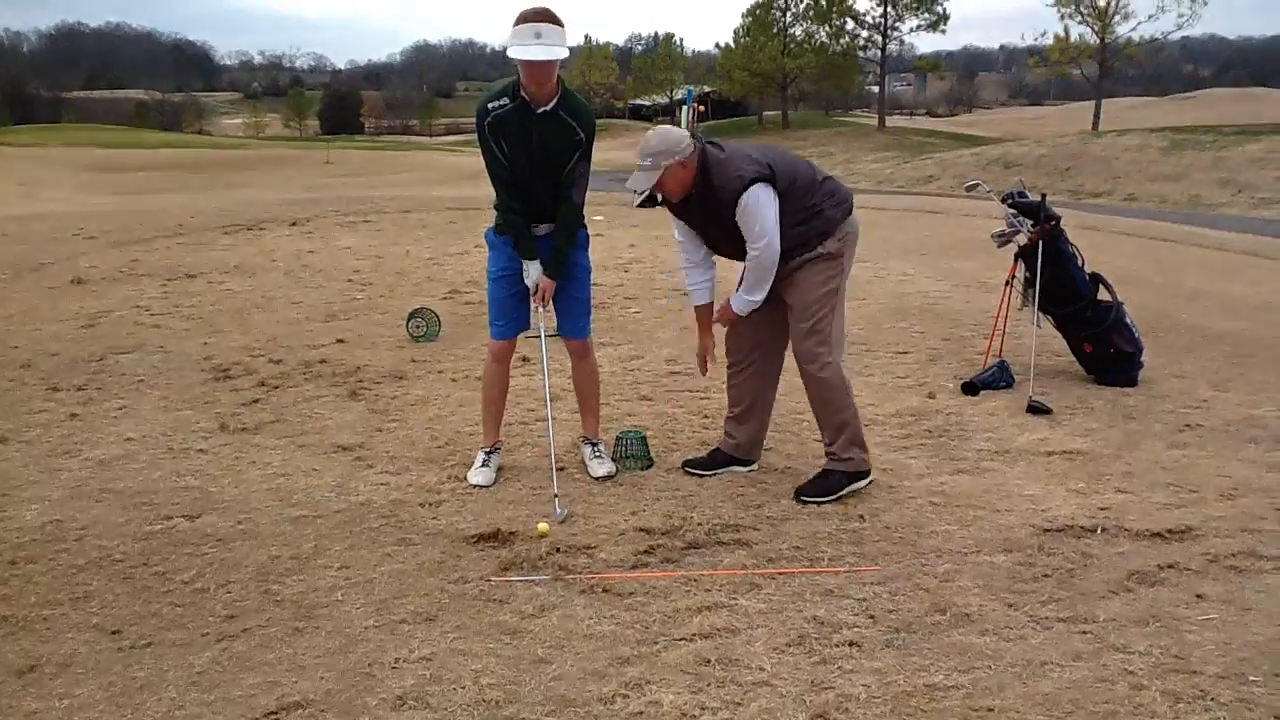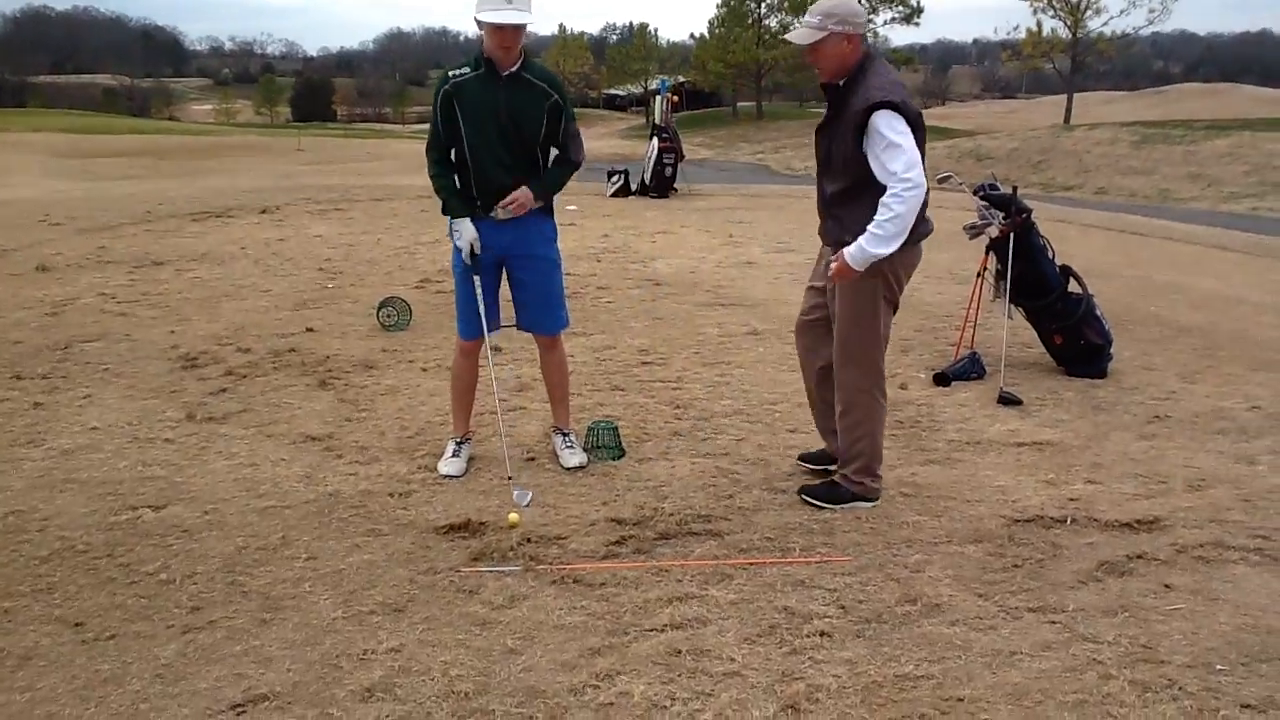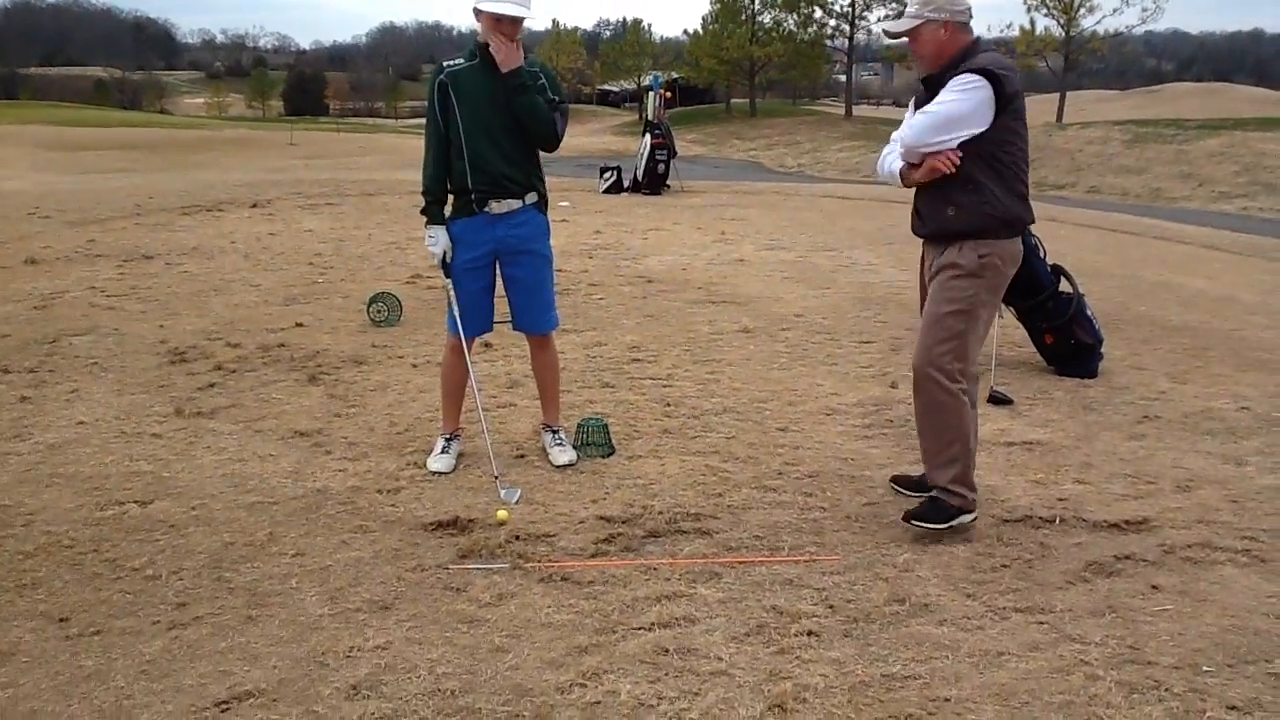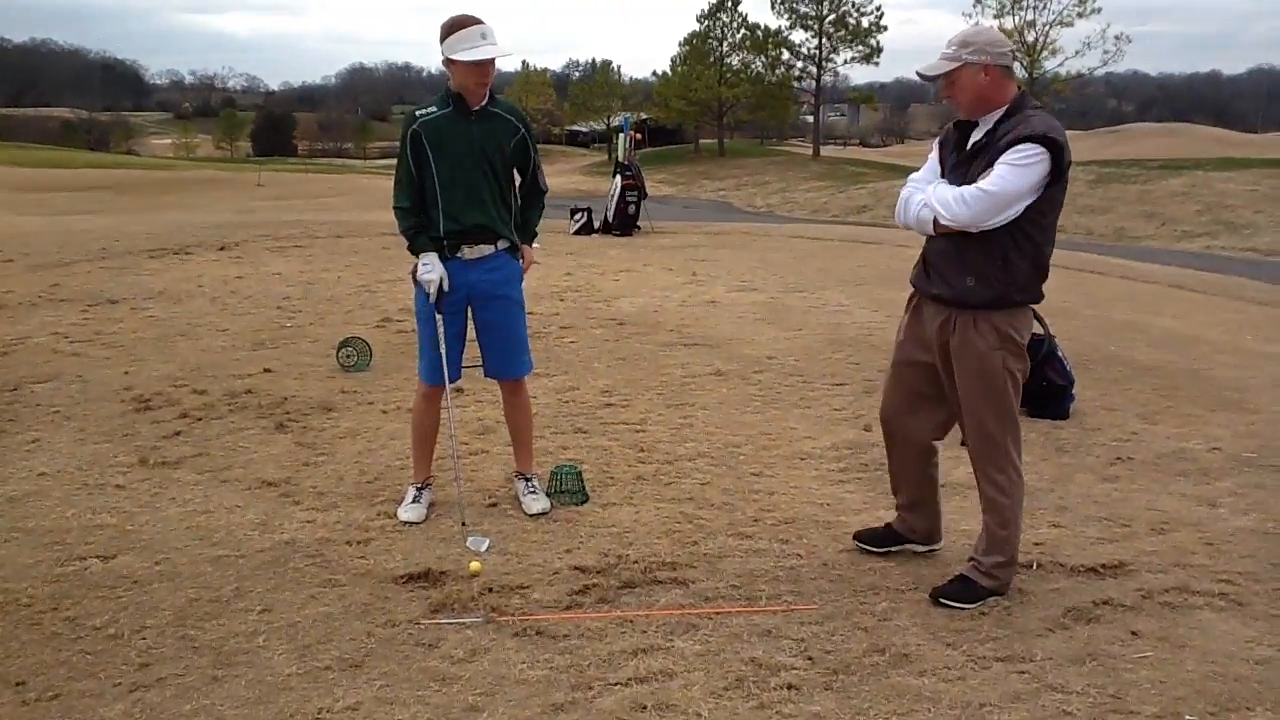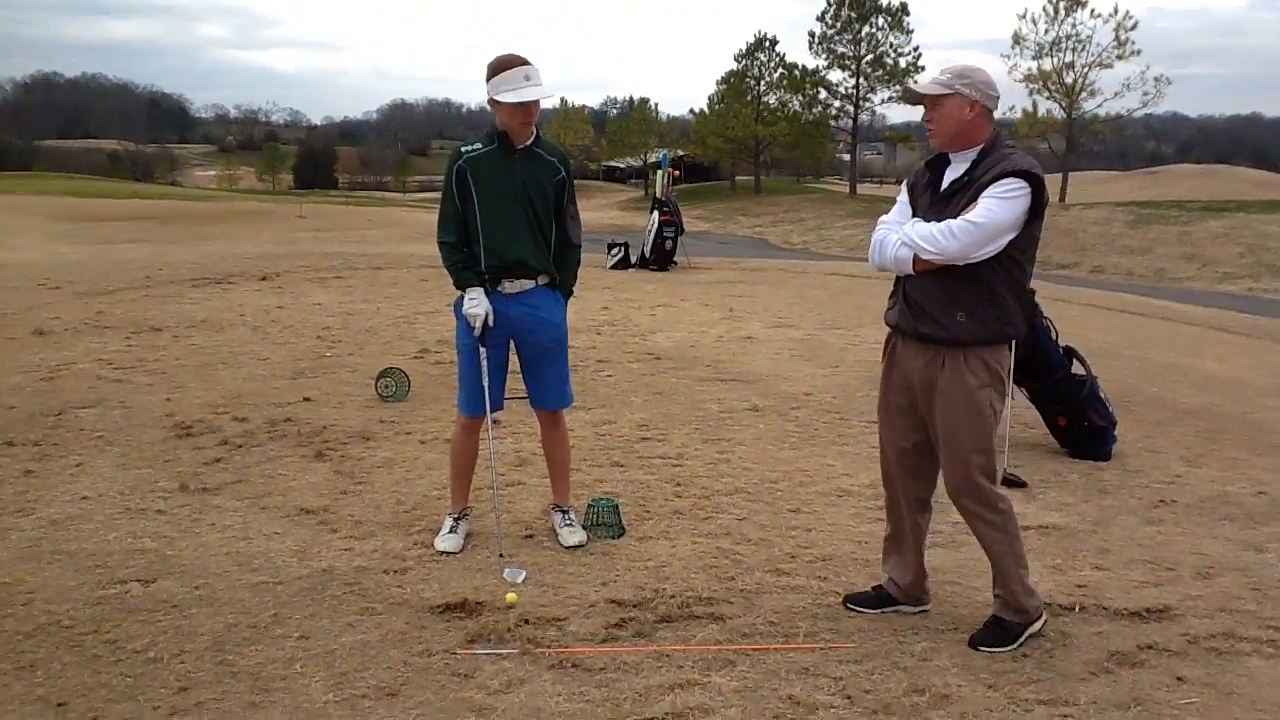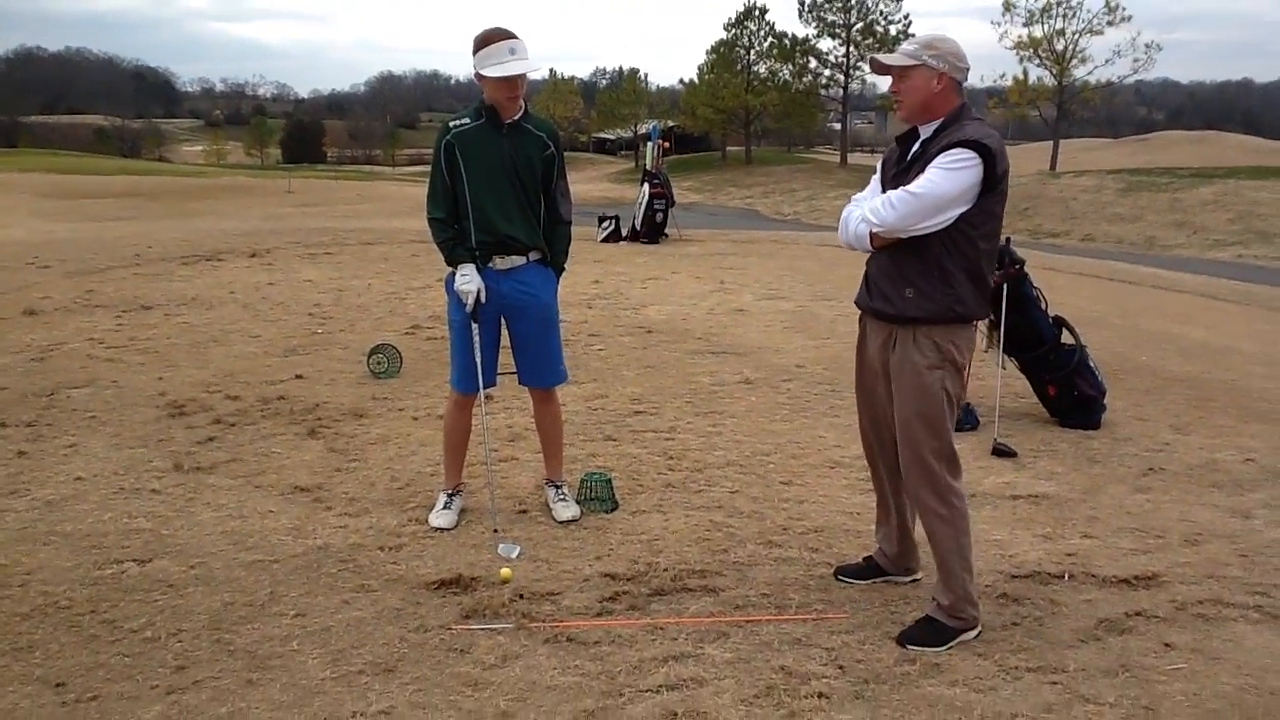
dt=0.7s
person 1, frame 1
left shoulder: (741, 181)
right shoulder: (681, 195)
left elbow: (765, 250)
right elbow: (696, 258)
left wrist: (740, 303)
right wrist: (705, 330)
left hip: (821, 241)
right hip: (772, 249)
left knee: (813, 352)
right knee: (746, 342)
left ankle: (848, 462)
right ankle: (739, 447)
person 1, frame 2
left shoulder: (878, 104)
right shoulder: (848, 88)
left elbow: (908, 187)
left wrist: (859, 253)
left hip: (875, 252)
right hip: (844, 242)
left knee: (857, 365)
right knee: (814, 332)
left ankle: (859, 480)
right ankle: (841, 446)
person 1, frame 3
left shoulder: (982, 80)
right shoulder: (937, 86)
left elbow: (914, 138)
right elbow: (890, 156)
left wrist: (916, 152)
right wrist: (912, 169)
left hip: (979, 248)
right hip: (942, 242)
left knee: (938, 364)
right knee: (943, 363)
left ankle: (956, 492)
right ankle: (946, 470)
person 1, frame 4
left shoulder: (1036, 142)
right shoulder: (958, 134)
left elbow: (968, 207)
right elbow: (909, 205)
left wrist: (936, 199)
right wrist: (946, 213)
left hip: (990, 318)
right hip: (931, 303)
left knee: (991, 445)
right knee: (902, 417)
left ankle: (994, 567)
right ankle: (917, 524)
person 1, frame 5
left shoulder: (1013, 178)
right shoulder: (925, 177)
left elbow: (954, 242)
right elbow: (880, 249)
left wrist: (912, 239)
right wrist: (931, 251)
left hip: (970, 355)
right hip: (907, 344)
left knee: (970, 481)
right knee: (902, 471)
left ankle: (1019, 603)
right ankle: (904, 583)
person 1, frame 6
left shoulder: (972, 149)
right shoulder: (903, 148)
left elbow: (892, 214)
right elbow: (852, 225)
left wrist: (879, 218)
right wrist: (884, 229)
left hip: (932, 332)
right hip: (880, 319)
left knee: (928, 466)
right knee: (884, 448)
left ankle: (958, 608)
right ankle: (895, 555)
person 2, frame 1
left shoulder: (579, 117)
right shoulder: (492, 111)
left elbow: (572, 198)
right elbow: (506, 191)
left wrist: (553, 269)
right wrist: (528, 259)
left hip: (565, 238)
right hip: (511, 239)
left knee: (579, 343)
right knee: (500, 346)
left ankle: (591, 440)
right ankle: (489, 447)
person 2, frame 2
left shoulder: (545, 85)
right shoulder: (455, 85)
left elbow: (571, 154)
right elbow: (438, 158)
left wrist: (537, 192)
right wrist: (459, 216)
left hip: (532, 225)
right hip: (475, 225)
left knee: (549, 334)
right knee: (469, 339)
left ankle: (562, 430)
right ankle: (460, 437)
person 2, frame 3
left shoulder: (537, 74)
right shoulder: (450, 76)
left elbow: (551, 138)
right elbow: (437, 152)
left wrist: (516, 74)
right wrist: (434, 219)
left hip: (525, 219)
right hip: (468, 222)
left knee: (540, 331)
right knee: (460, 337)
left ankle: (552, 428)
right ankle: (449, 434)
person 2, frame 4
left shoulder: (510, 121)
right shoulder: (422, 124)
left elbow: (533, 184)
right elbow: (406, 200)
left wrist: (526, 239)
right wrist: (424, 253)
left hip: (499, 265)
right hip: (442, 267)
left knee: (513, 378)
right knee: (432, 383)
left ankle: (525, 475)
right ankle: (420, 482)
person 2, frame 5
left shoulder: (553, 161)
right shoulder: (466, 160)
left elbow: (569, 235)
right elbow: (450, 236)
left wrist: (561, 293)
right wrist: (470, 288)
left hip: (540, 298)
right hip: (484, 300)
left knee: (552, 410)
right knee: (471, 413)
left ankle: (562, 508)
right ankle: (457, 513)
person 2, frame 6
left shoulder: (543, 136)
right shoulder: (455, 136)
left elbow: (559, 211)
right elbow: (440, 212)
left wrist: (551, 270)
right wrist: (462, 265)
left hip: (531, 275)
right hip: (475, 276)
left knee: (544, 387)
right knee: (463, 391)
left ankle: (555, 484)
right ankle: (451, 490)
